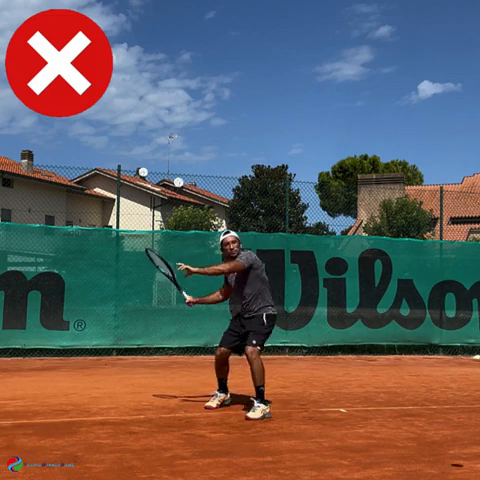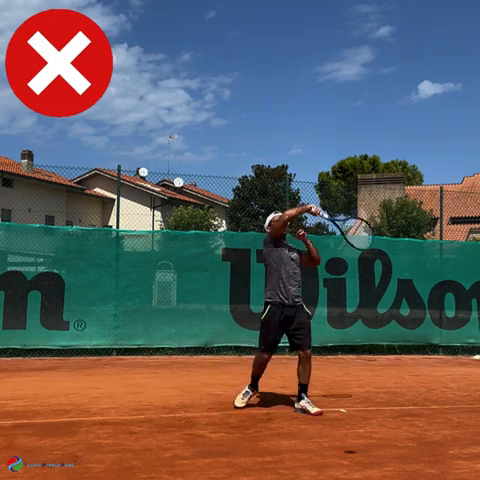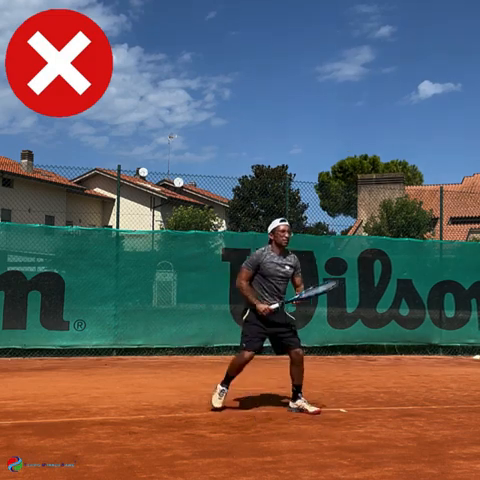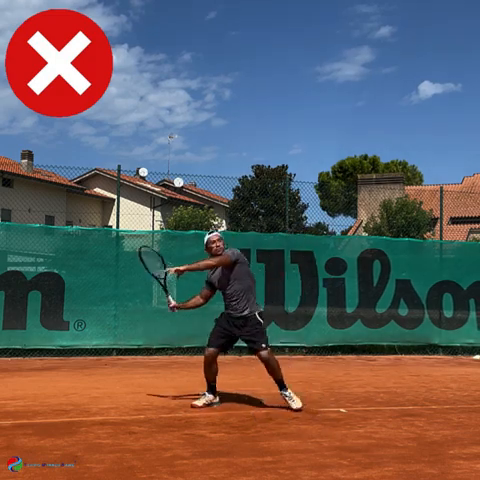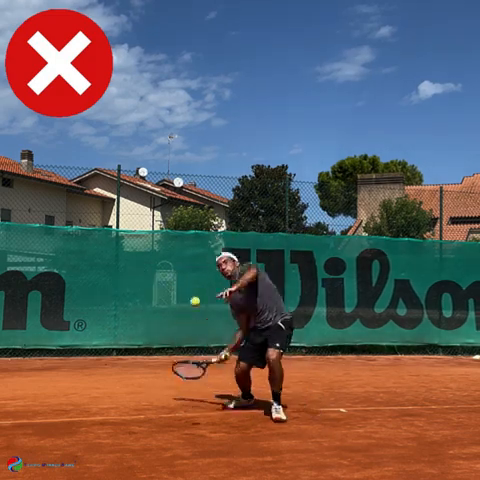
dt=1s
person 1, frame 1
left shoulder: (248, 257)
right shoulder: (230, 271)
left elbow: (223, 268)
right elbow: (223, 294)
left wrist: (196, 270)
right wrist: (196, 300)
left hip: (264, 315)
right hip: (244, 316)
left knee: (251, 352)
right knee: (221, 353)
left ankle: (261, 404)
right ankle: (222, 394)
person 1, frame 2
left shoulder: (293, 249)
right shoulder: (270, 243)
left elbow: (315, 261)
right elbow: (283, 216)
left wrist: (305, 239)
right wrist: (306, 208)
left hip: (297, 308)
right hip: (274, 307)
left knee: (305, 353)
right knee: (265, 354)
left ankle: (302, 399)
right ankle: (251, 387)
person 1, frame 3
left shoulder: (293, 259)
right shoulder: (258, 255)
left elbow: (299, 285)
right elbow: (241, 282)
right wrist: (258, 304)
left hip: (280, 315)
right hip: (257, 315)
left knee: (297, 354)
right knee: (246, 355)
left ankle: (297, 399)
right ankle: (223, 387)
person 1, frame 4
left shoulder: (234, 253)
right shoulder: (212, 276)
left elbow: (215, 262)
right elbow: (202, 298)
left wrist: (186, 268)
right wrist: (180, 305)
left hip: (251, 316)
right hip: (229, 318)
left knee: (265, 354)
right knee: (210, 354)
left ankle: (286, 393)
right ankle: (211, 394)
person 1, frame 5
left shoulder: (249, 270)
right shoulder: (234, 298)
left elbow: (251, 273)
right elbow: (243, 328)
left wrist: (234, 287)
right wrist: (229, 349)
left hip: (279, 324)
right hip: (257, 329)
left knee: (272, 357)
right knee: (240, 371)
left ankle: (277, 405)
right ankle: (246, 398)
